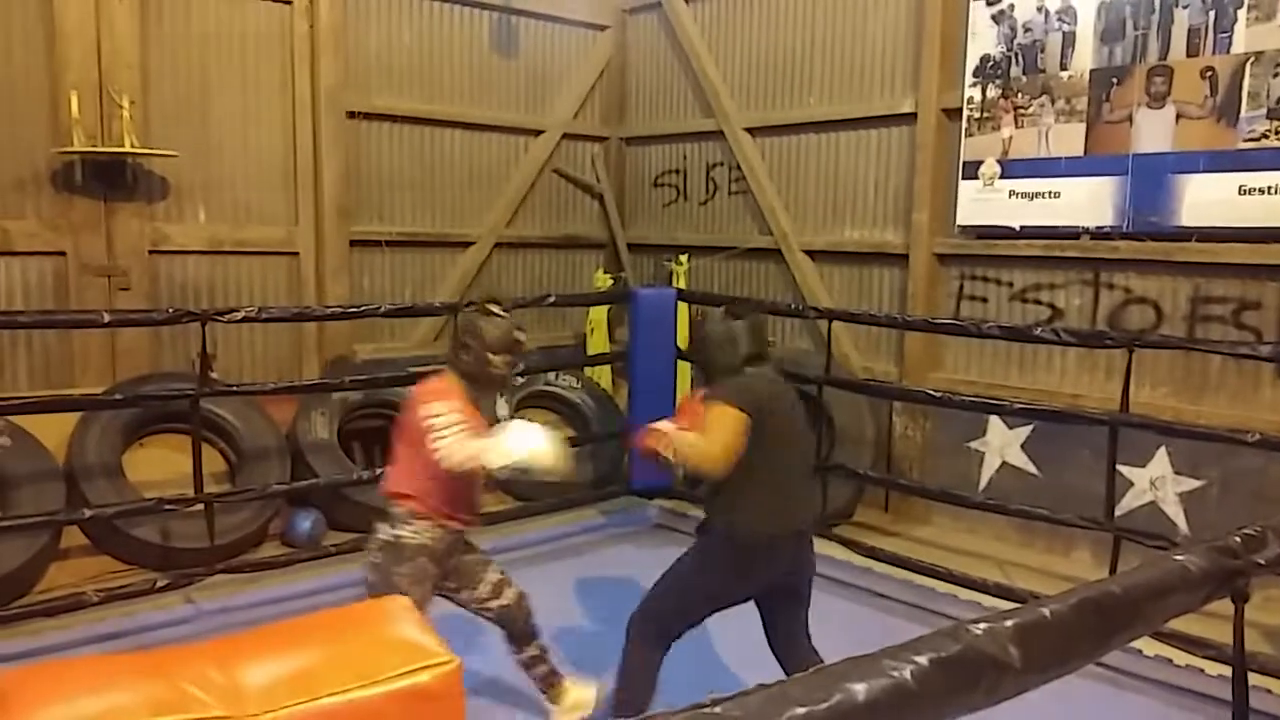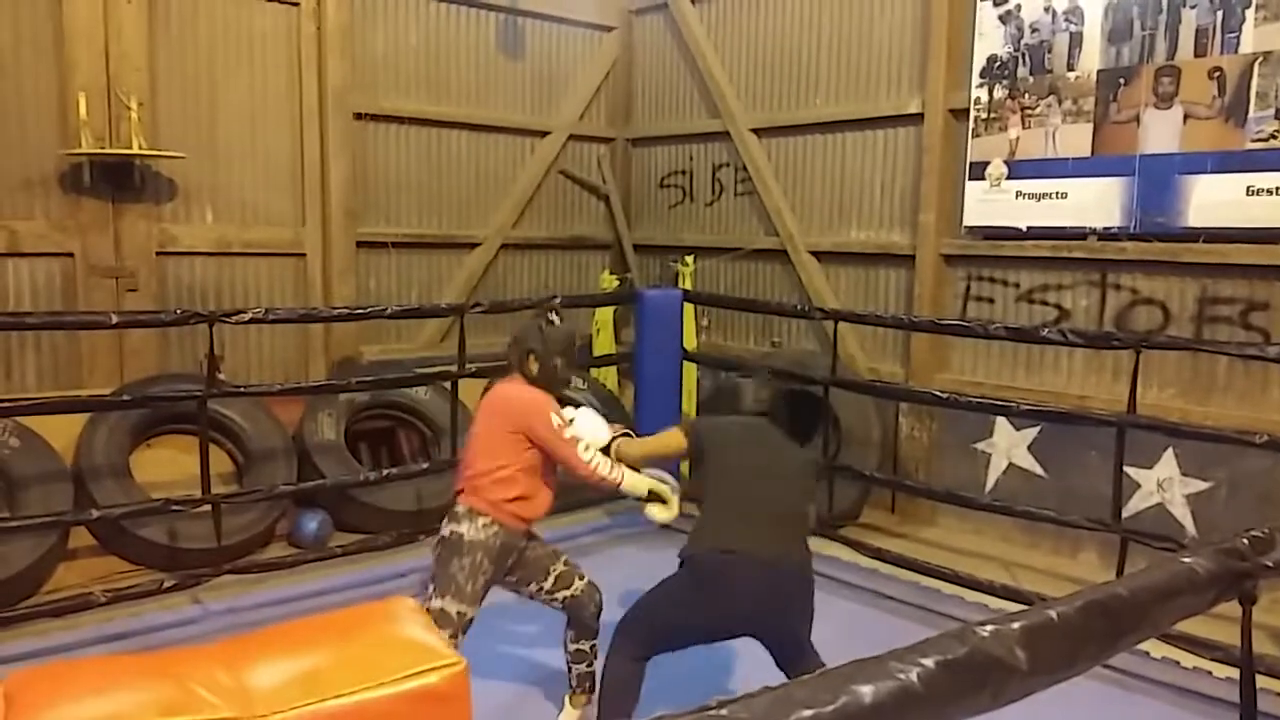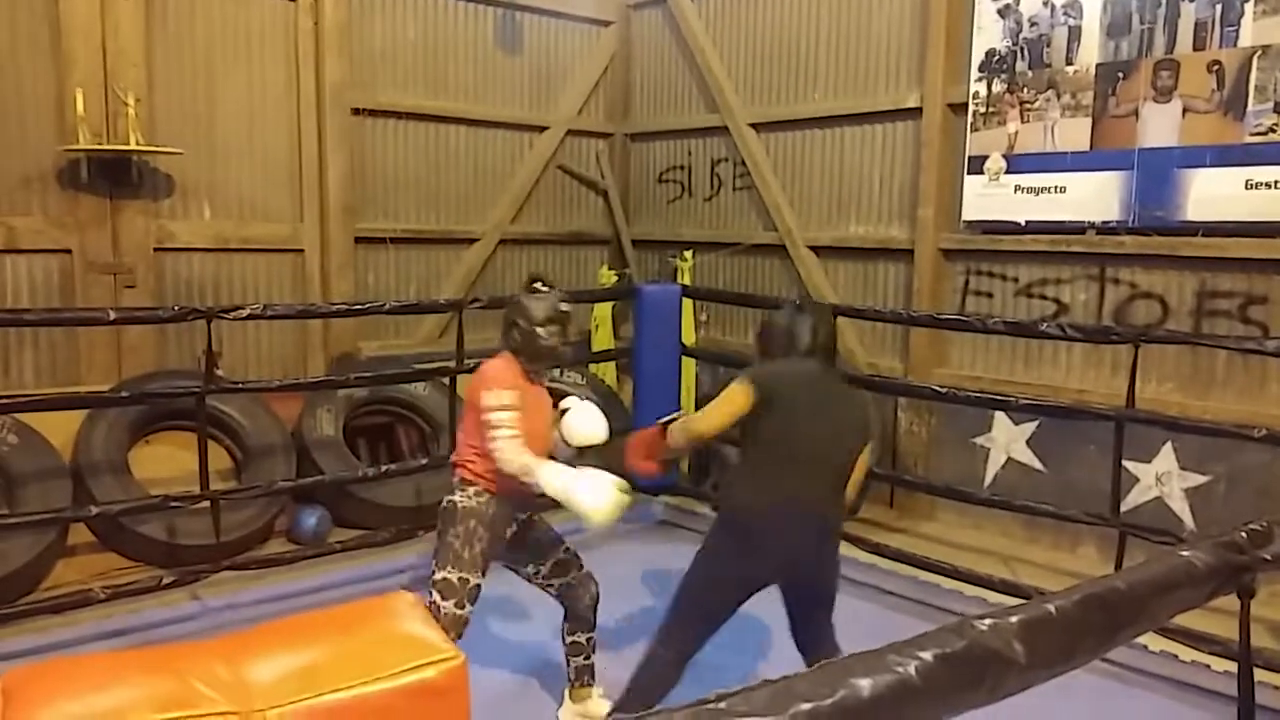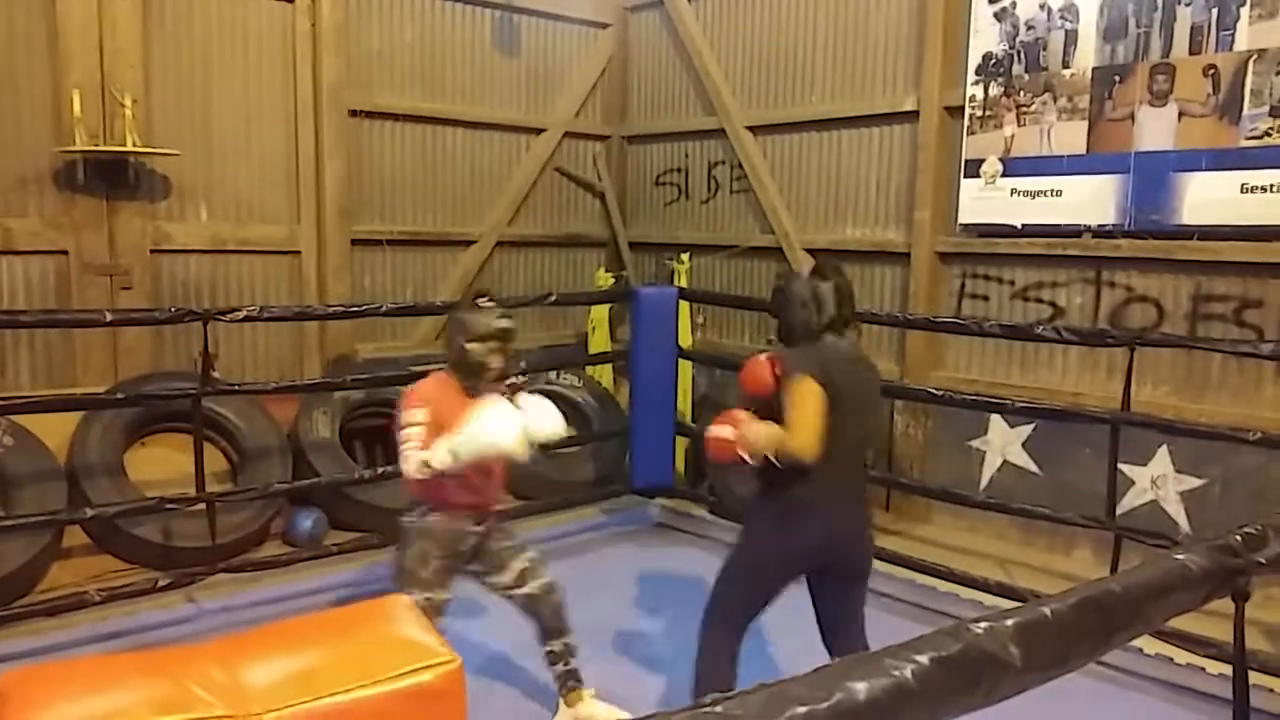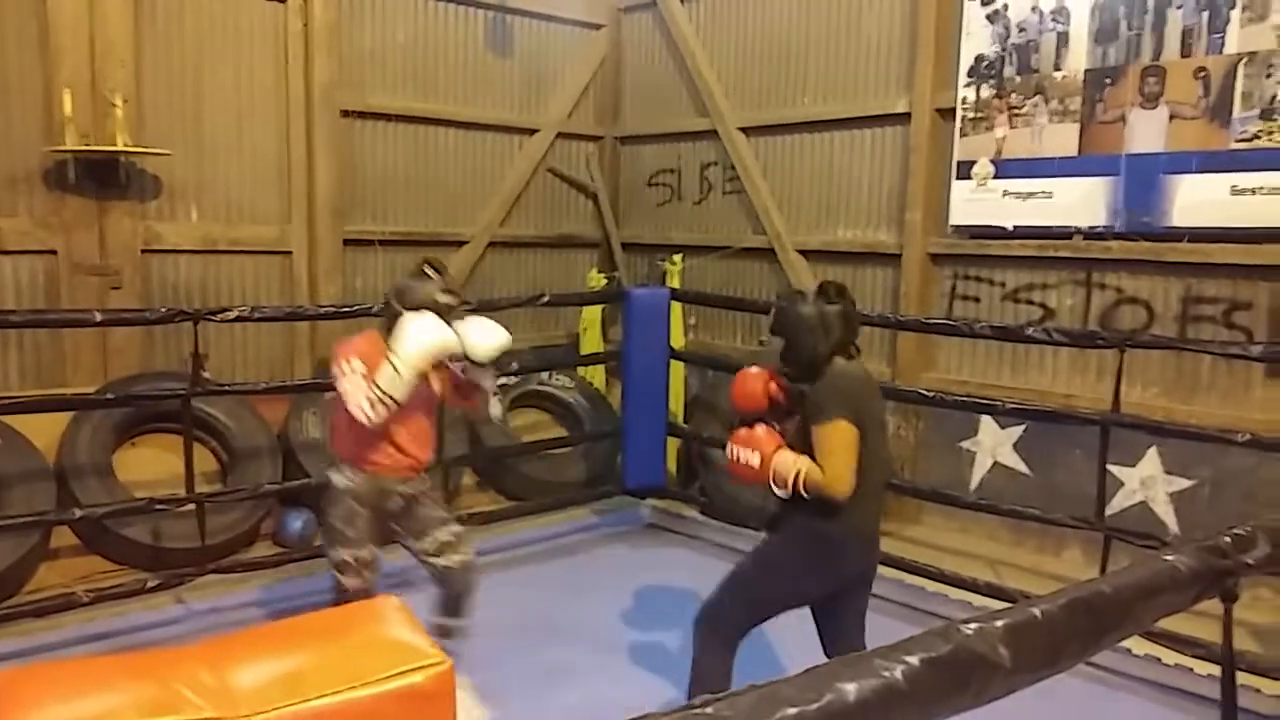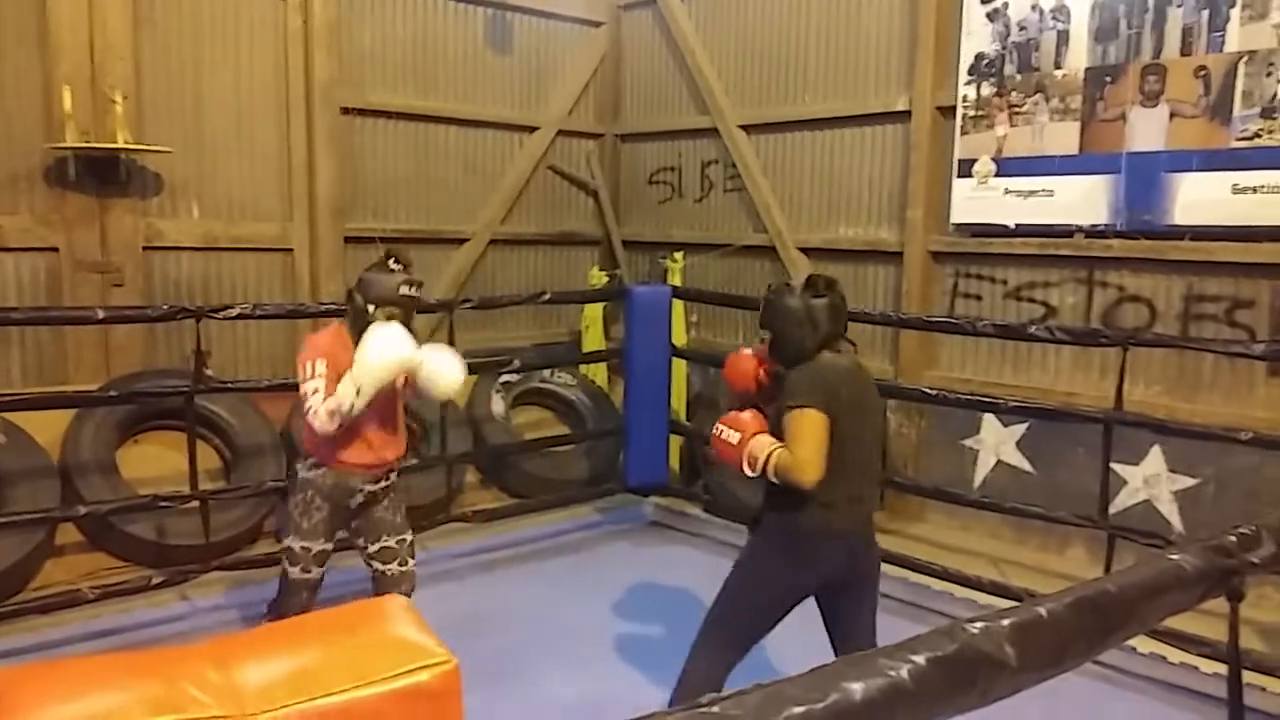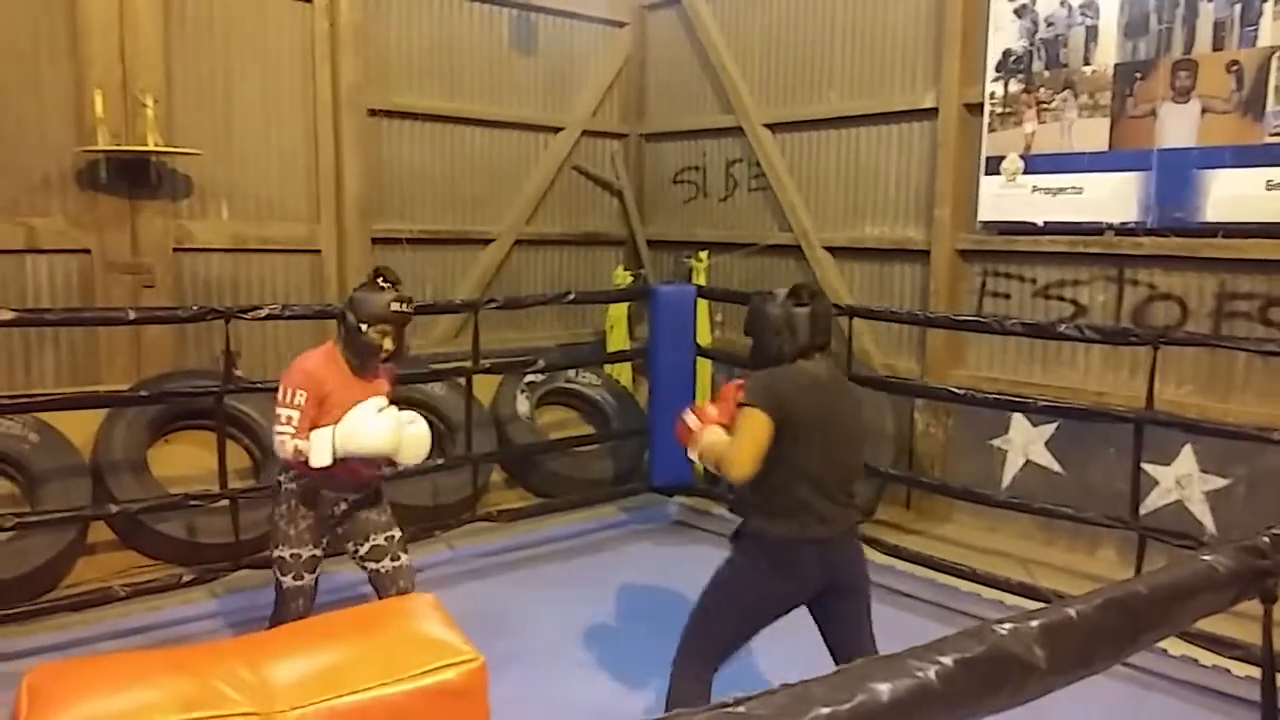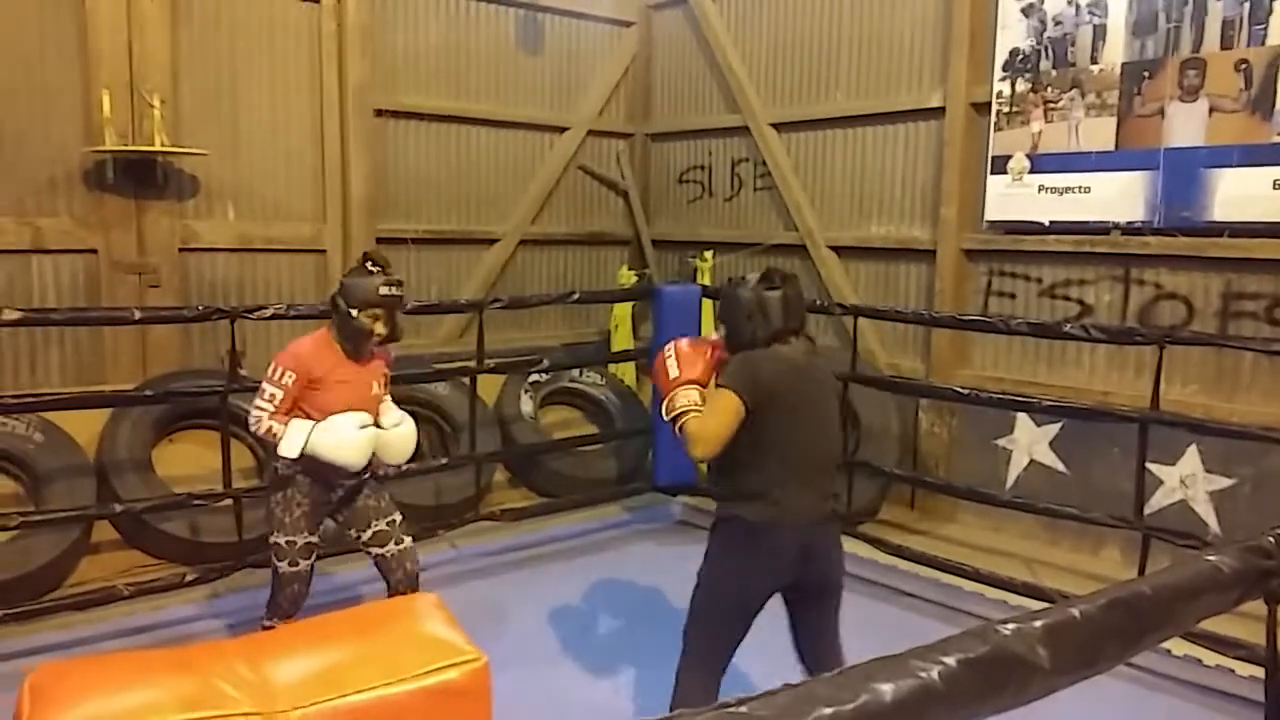
dt=0.2s
person 1, frame 1
left shoulder: (738, 390)
right shoulder: (781, 393)
left elbow: (711, 460)
left wrist: (672, 438)
right wrist: (696, 434)
left hip: (741, 546)
right hip: (794, 546)
left knee: (645, 634)
right knee: (796, 651)
person 1, frame 2
left shoulder: (714, 432)
right shoulder: (802, 463)
left elbow: (634, 452)
left wrist: (617, 444)
left hip: (716, 577)
right hip: (788, 587)
left knee: (627, 647)
right knee: (800, 659)
person 1, frame 3
left shoulder: (769, 377)
right shoulder: (860, 409)
left elbow: (705, 425)
right elbow: (845, 496)
left wrist: (665, 436)
left hip: (752, 530)
right hip: (818, 541)
left knee: (677, 638)
right knee: (820, 645)
person 1, frame 4
left shoulder: (810, 361)
right shoulder: (862, 366)
left elbow: (801, 448)
left wrist: (753, 435)
left hip: (794, 517)
right hip: (848, 523)
left knee: (721, 626)
right knee: (849, 647)
person 1, frame 5
left shoulder: (832, 391)
right shoulder: (856, 380)
left elbow: (836, 483)
left wrist: (778, 462)
right wrist: (781, 410)
left hip: (811, 541)
right hip: (858, 544)
left knee: (714, 628)
right knee: (849, 656)
person 1, frame 6
left shoulder: (809, 380)
right shoulder: (858, 375)
left elbow: (805, 472)
left wrist: (759, 445)
right wrist: (774, 392)
left hip: (796, 541)
right hip: (856, 542)
left knee: (716, 648)
person 1, frame 7
left shoulder: (771, 387)
right shoulder: (846, 391)
left elbow: (738, 468)
left wrist: (709, 437)
left hip: (776, 552)
right hip: (842, 550)
left knee: (694, 658)
person 1, frame 8
left shoulder: (749, 369)
right shoulder: (820, 371)
left elbow: (701, 443)
left wrist: (685, 389)
left hip: (752, 536)
right hip: (820, 537)
left knee: (702, 662)
right knee: (824, 661)
person 2, frame 1
left shoulder: (470, 398)
right shoulder: (434, 395)
right elbow: (453, 456)
left wrist: (493, 454)
right wrist: (499, 449)
left hip: (449, 540)
right hip: (410, 540)
left knee: (515, 609)
person 2, frame 2
left shoulder: (510, 399)
right shoulder: (527, 403)
right elbow: (585, 463)
left wrist: (573, 435)
right wrist: (644, 483)
left hip: (514, 537)
right hip: (475, 536)
left knee: (586, 602)
person 2, frame 3
left shoulder: (533, 380)
right shoulder: (497, 376)
right elbow: (509, 455)
right wrist: (569, 483)
left hip: (520, 515)
right hip: (475, 509)
left knee: (582, 591)
right knee: (444, 623)
person 2, frame 4
left shoulder: (495, 395)
right shoulder: (424, 396)
left elbow: (508, 451)
right elbow: (414, 466)
left wrist: (530, 427)
right wrist: (466, 444)
left hip: (483, 526)
right hip: (432, 526)
left knee: (546, 601)
person 2, frame 5
left shoulder: (435, 357)
right shoulder: (355, 350)
left elbow: (479, 401)
right elbow: (366, 413)
left wrist: (480, 362)
right wrist: (405, 364)
left hip: (411, 488)
right hip: (359, 489)
left knee: (459, 570)
right knee: (355, 600)
person 2, frame 6
left shoulder: (396, 347)
right shoulder: (321, 347)
left elbow: (406, 388)
right elbow: (322, 420)
left wrist: (432, 375)
right wrist: (365, 376)
left hip: (379, 486)
right hip: (323, 484)
left knee: (397, 588)
right knee: (295, 599)
person 2, frame 7
left shoulder: (380, 368)
right shoulder: (310, 371)
right elbow: (285, 444)
left wrist: (399, 429)
right wrist: (341, 441)
left hip: (362, 494)
right hip: (307, 496)
left knee: (399, 586)
right knee: (294, 607)
person 2, frame 8
left shoulder: (380, 353)
right shoulder: (303, 355)
right elbow: (260, 419)
left wrist: (391, 423)
right wrist: (313, 437)
left hip: (357, 480)
right hip: (302, 482)
left knee: (405, 570)
right knee: (290, 591)
